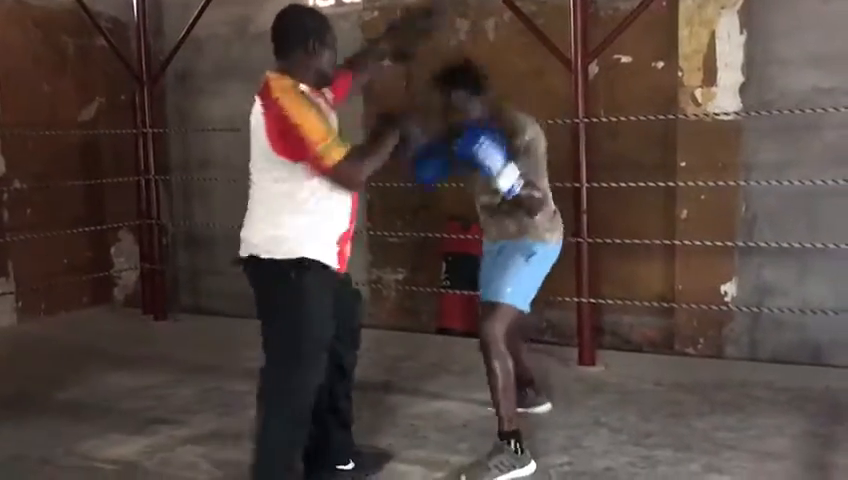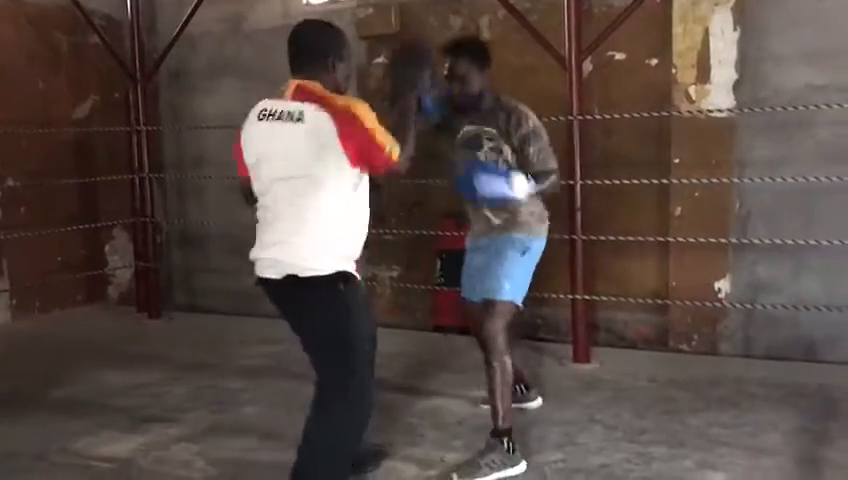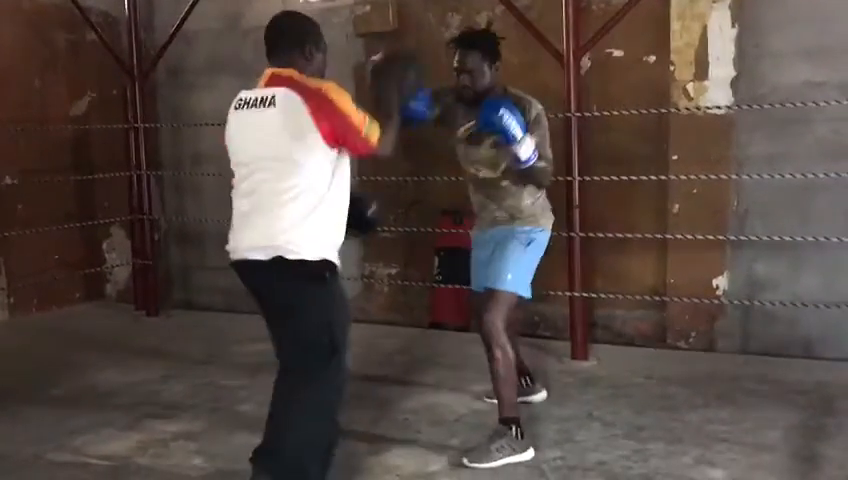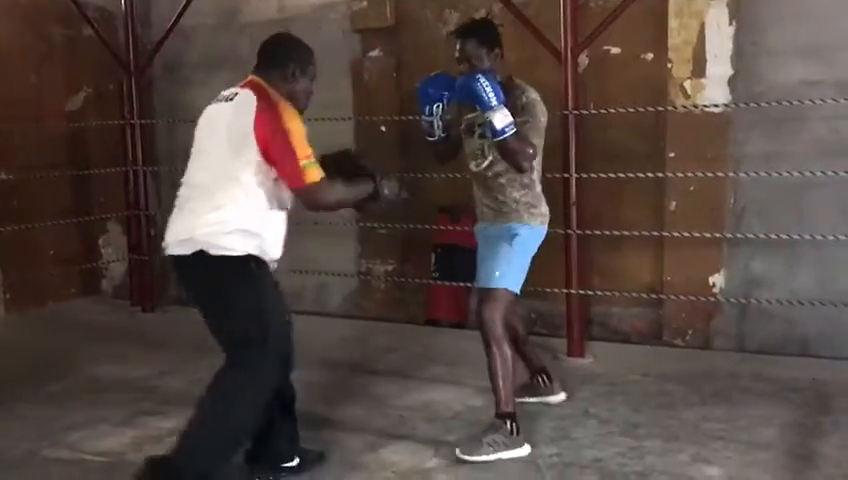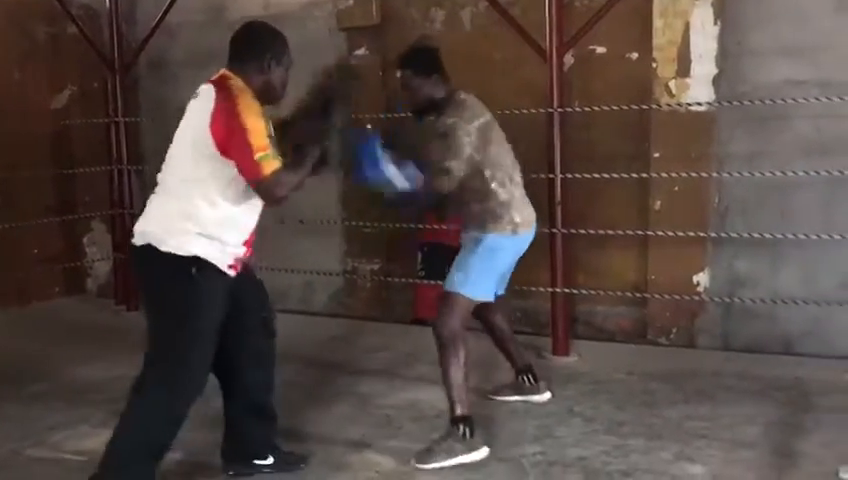
dt=0.4s
person 1, frame 1
left shoulder: (310, 90)
right shoulder: (286, 102)
left elbow: (351, 68)
right elbow: (350, 174)
left wrist: (395, 39)
right wrist: (392, 133)
left hip: (318, 257)
right hip: (287, 261)
left knee: (337, 357)
right knee: (294, 374)
person 1, frame 2
left shoulder: (262, 111)
right shoulder: (344, 113)
left elbow: (251, 186)
right elbow: (398, 161)
right wrist: (407, 104)
left hip: (277, 264)
right hip: (318, 272)
left knee: (345, 366)
right knee: (348, 382)
person 1, frame 3
left shoulder: (241, 105)
right shoulder: (316, 96)
right elbow: (381, 144)
left wrist: (345, 204)
right wrist: (390, 96)
left hip: (252, 252)
right hip: (297, 258)
left knee: (301, 364)
right knee: (316, 373)
person 1, frame 4
left shoulder: (225, 104)
right shoulder: (275, 112)
right elbow: (318, 195)
right wrist: (374, 187)
left hip: (197, 247)
right hip: (227, 254)
left knee: (269, 352)
right knee: (255, 367)
person 1, frame 5
left shoulder: (218, 96)
right shoulder: (237, 102)
left elbow: (257, 157)
right elbow: (275, 187)
right wrist: (313, 152)
left hip: (209, 254)
right hip: (181, 256)
left knee: (252, 341)
right knee: (173, 375)
person 2, frame 1
left shoulder: (522, 131)
right shoulder: (461, 131)
left elbow: (533, 202)
left wrist: (499, 169)
right wrist: (430, 167)
left hip: (534, 240)
right hip: (499, 237)
left knee: (490, 332)
right knee: (498, 322)
right ankle: (529, 392)
person 2, frame 2
left shoulder: (520, 119)
right shoulder: (455, 113)
left elbow: (546, 179)
left wrist: (510, 186)
left hip: (520, 234)
right hip: (482, 234)
left knee: (492, 328)
right knee: (476, 315)
right ankle: (521, 388)
person 2, frame 3
left shoulder: (527, 109)
right shoulder: (454, 100)
left elbow: (543, 177)
right elbow: (417, 113)
left wrist: (518, 140)
right wrist: (414, 105)
left hip: (525, 228)
right hip: (487, 227)
left knee: (492, 321)
right knee: (488, 312)
left ankle: (512, 435)
right ankle: (524, 382)
person 2, frame 4
left shoulder: (524, 99)
right shoulder: (465, 99)
left elbow: (524, 160)
right elbow: (444, 153)
left wrist: (494, 111)
right wrist: (432, 111)
left hip: (519, 222)
right hip: (492, 221)
left knee: (489, 315)
right knee: (502, 307)
left ankle: (507, 430)
right ankle: (543, 380)
person 2, frame 5
left shoulder: (455, 119)
right shoulder: (457, 110)
left elbow: (442, 186)
left hip: (498, 230)
right hip: (509, 224)
left knee: (447, 324)
right knee: (485, 306)
left ankle: (463, 434)
right ankle: (530, 380)
